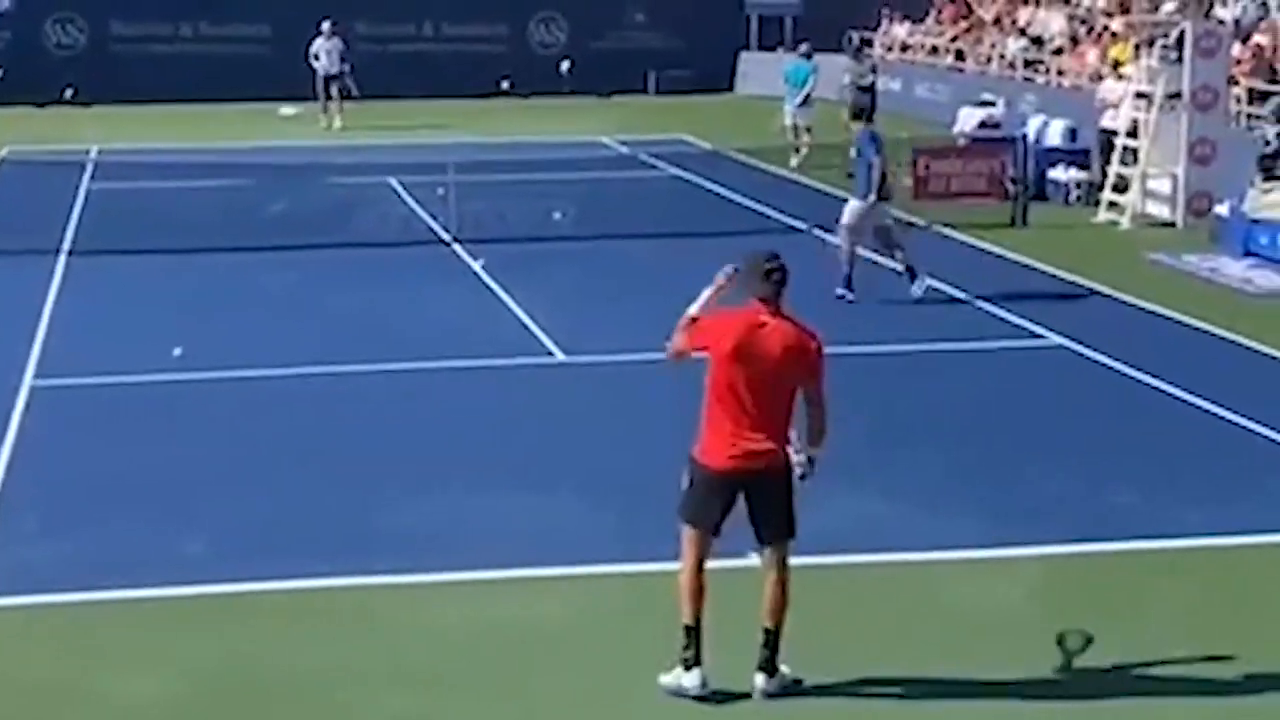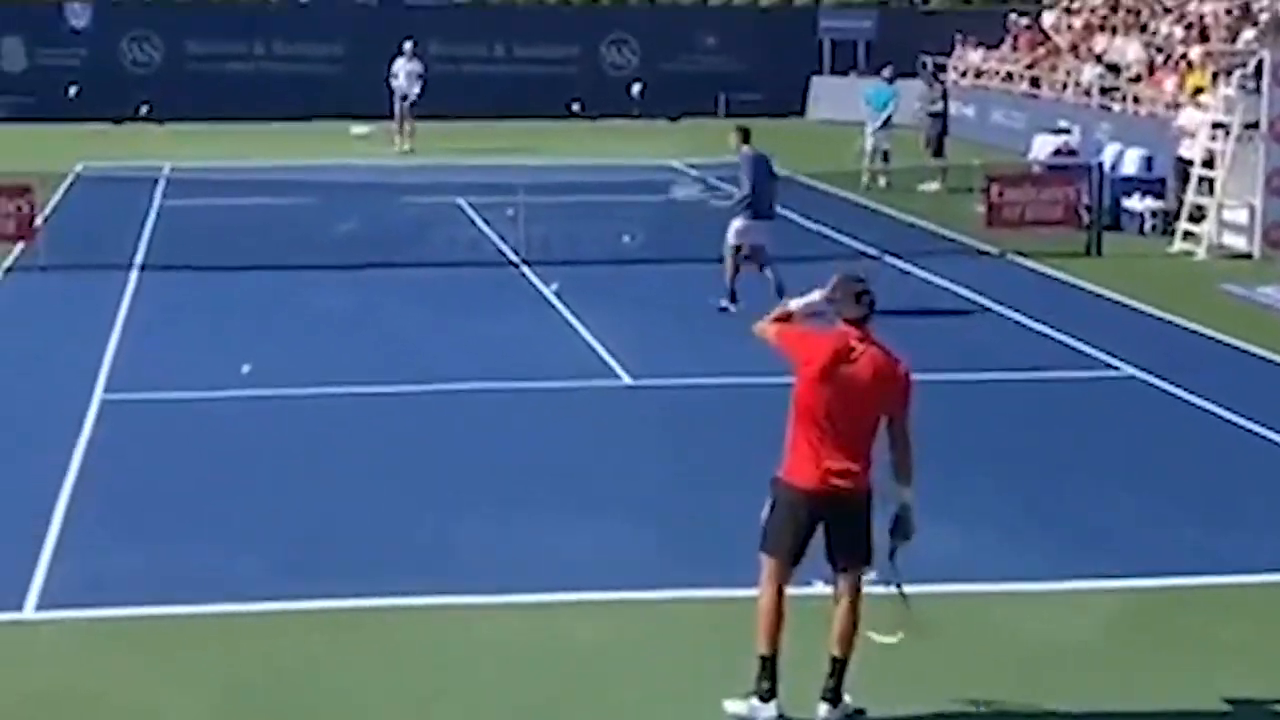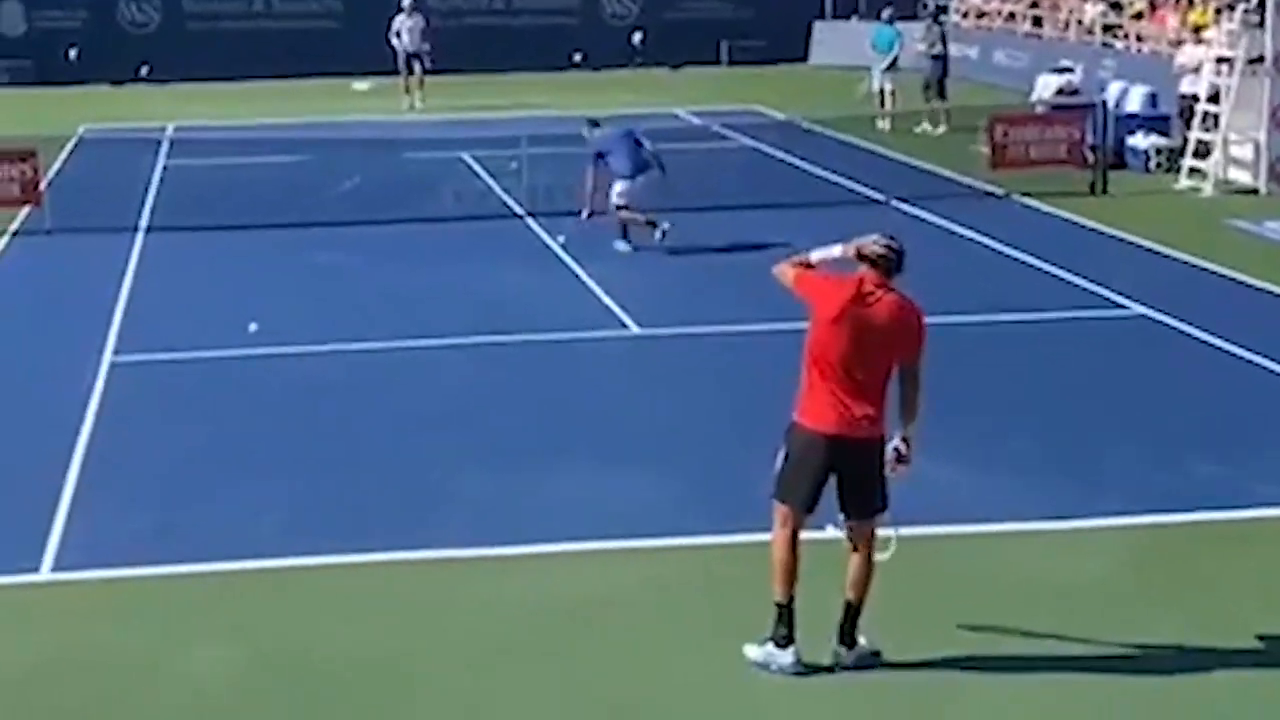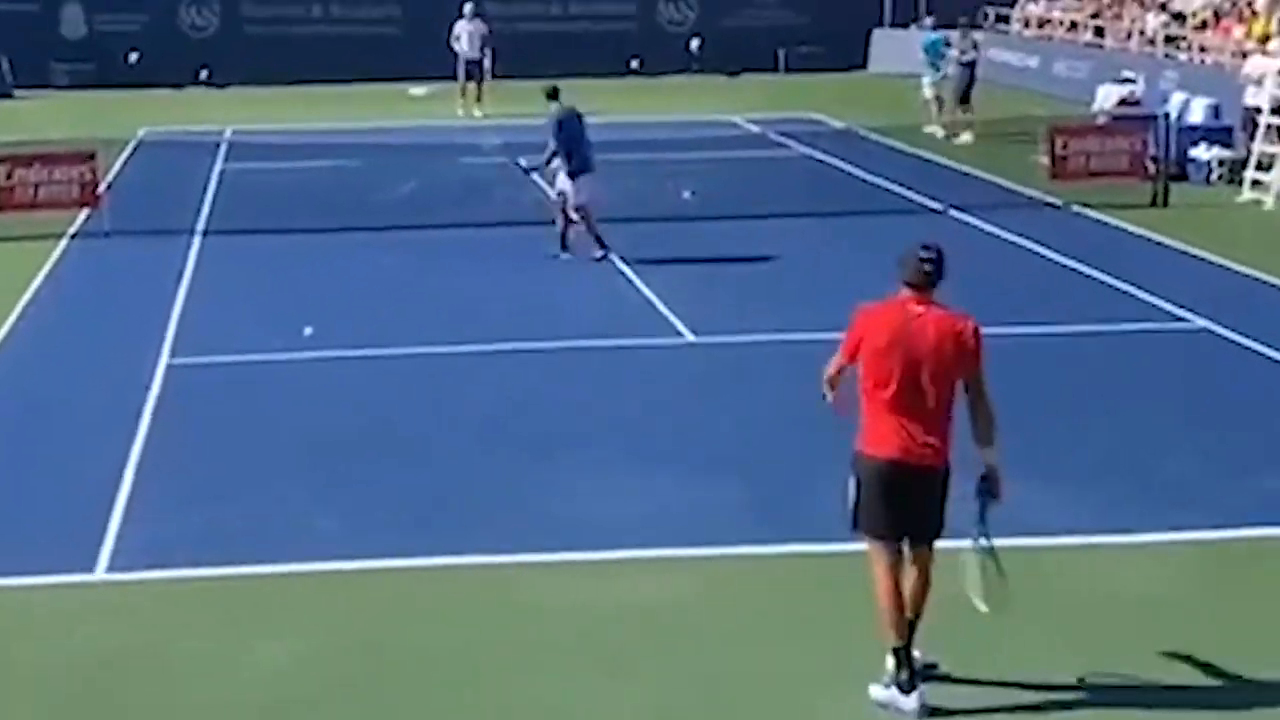
dt=0.7s
person 1, frame 1
left shoulder: (724, 325)
right shoulder: (805, 342)
left elbow: (674, 346)
right elbow: (817, 414)
left wrist: (711, 293)
right wrist: (809, 454)
left hip: (715, 462)
right hip: (770, 466)
left knee: (693, 556)
right knee: (775, 564)
left ankle: (691, 665)
right ankle: (767, 670)
person 1, frame 2
left shoulder: (814, 346)
right shoulder: (892, 369)
left elbow: (763, 326)
right elbow: (900, 444)
left wrist: (813, 298)
right wrist: (905, 503)
left hip: (798, 485)
right hip: (852, 492)
left knee: (772, 583)
right knee: (847, 592)
person 1, frame 3
left shoulder: (832, 291)
right shoulder: (907, 315)
left elbow: (781, 269)
right elbow: (909, 384)
left wrist: (839, 250)
right wrist: (905, 436)
left hip: (813, 430)
right hip: (865, 438)
left knee: (786, 527)
right knee: (862, 539)
left ankle: (783, 639)
right ankle: (848, 642)
person 1, frame 4
left shoulder: (869, 318)
right shoulder: (961, 329)
left elbow: (832, 375)
right elbow: (978, 404)
left wrist: (832, 392)
right wrist: (990, 464)
left hip: (878, 457)
right hip: (931, 461)
left knee: (886, 563)
right knee: (921, 558)
left ankle: (905, 681)
right ankle: (904, 655)
